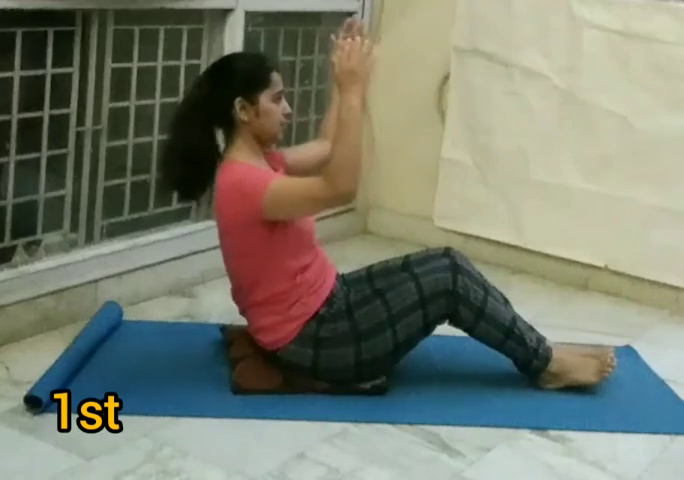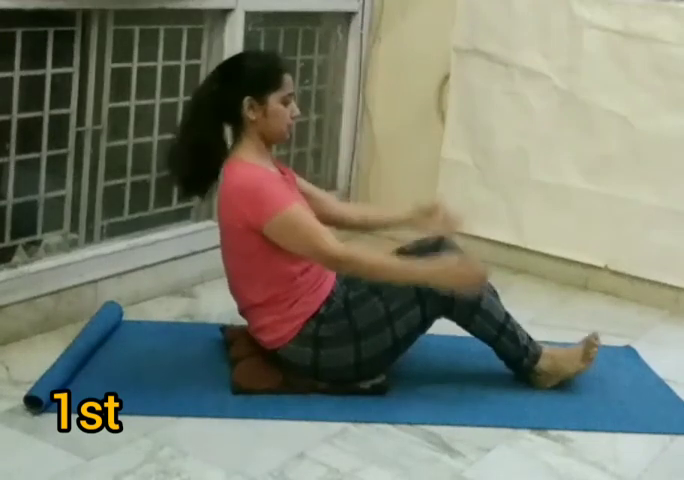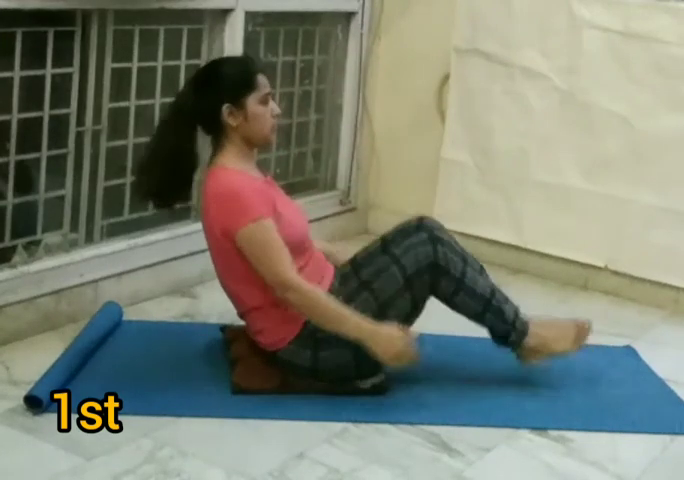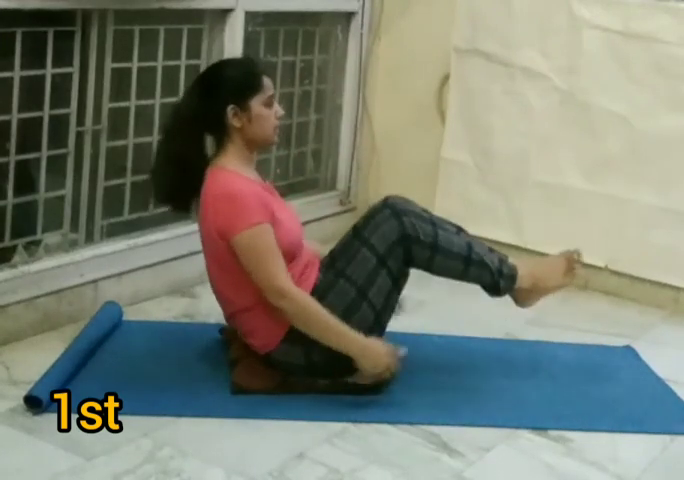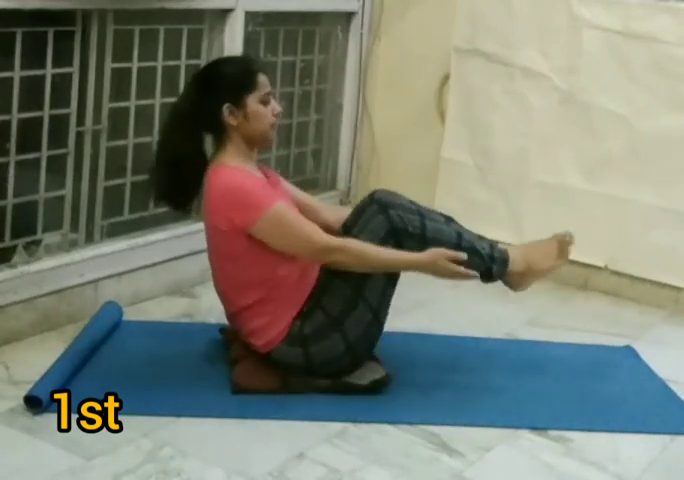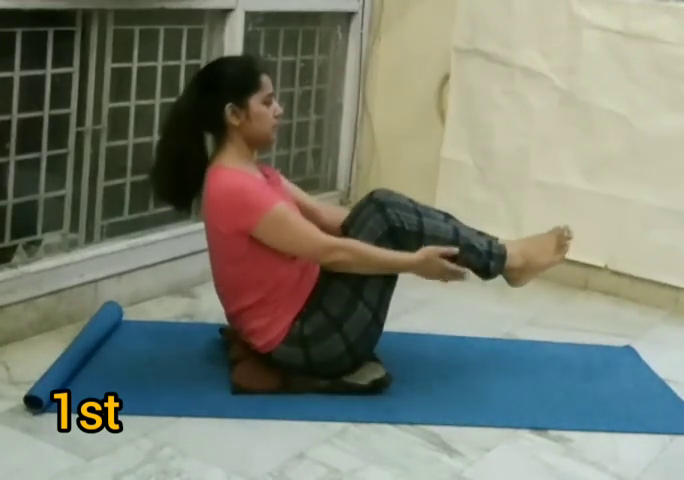
dt=0.7s
person 1, frame 1
left shoulder: (258, 162)
right shoulder: (243, 183)
left elbow: (325, 149)
right elbow: (339, 188)
left wrist: (345, 84)
right wrist: (352, 95)
left hip: (324, 304)
right hip: (311, 339)
left knee: (445, 261)
right knee: (447, 277)
left ankle: (537, 349)
right ankle: (545, 363)
person 1, frame 2
left shoulder: (262, 168)
right shoulder: (251, 184)
left elbow: (335, 210)
right elbow: (337, 256)
left wrist: (409, 216)
right wrist: (429, 273)
left hip: (321, 305)
right hip: (310, 339)
left knee: (437, 254)
right knee: (441, 270)
left ankle: (526, 352)
right ankle: (536, 362)
person 1, frame 3
left shoulder: (241, 175)
right shoulder: (234, 190)
right elbow: (288, 286)
left wrist: (363, 267)
right wrist: (371, 334)
left hip: (318, 311)
right hip: (310, 342)
left knee: (421, 233)
right knee: (428, 251)
left ankle: (515, 328)
right ankle: (522, 336)
person 1, frame 4
left shoulder: (237, 177)
right shoulder: (232, 192)
right elbow: (280, 293)
left wrist: (376, 264)
right wrist: (359, 345)
left hip: (308, 312)
right hip: (299, 341)
left knee: (392, 216)
right knee: (395, 222)
left ankle: (507, 275)
right ankle: (514, 280)
person 1, frame 5
left shoulder: (246, 173)
right shoulder: (235, 187)
left elbow: (324, 217)
right elbow: (329, 250)
left wrist: (413, 229)
right wrist: (420, 262)
left hip: (302, 313)
right hip: (303, 340)
left knee: (382, 208)
right knee: (385, 213)
left ankle: (497, 259)
right ankle: (507, 265)
person 1, frame 6
left shoulder: (248, 173)
right shoulder: (236, 188)
left elbow: (323, 216)
right elbow: (330, 252)
left wrist: (411, 235)
right wrist: (415, 262)
left hip: (304, 310)
right hip: (304, 340)
left knee: (381, 207)
right knee: (386, 214)
left ankle: (499, 254)
right ankle: (506, 259)
